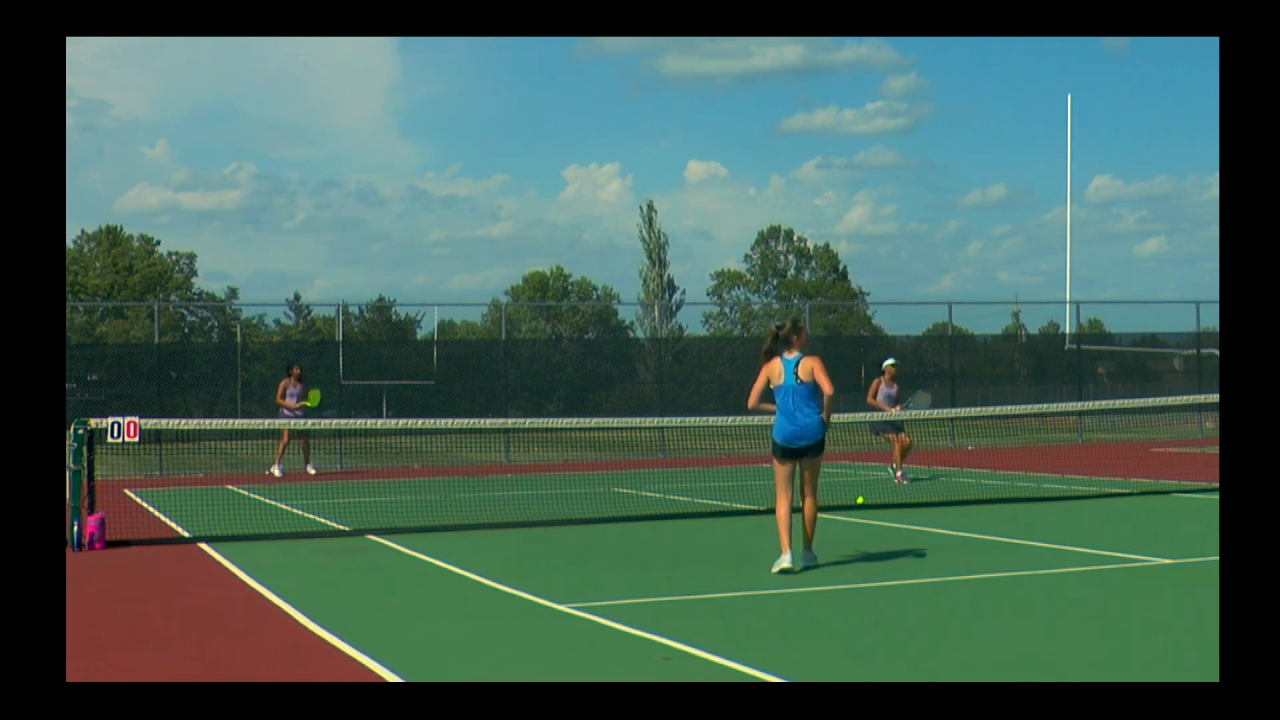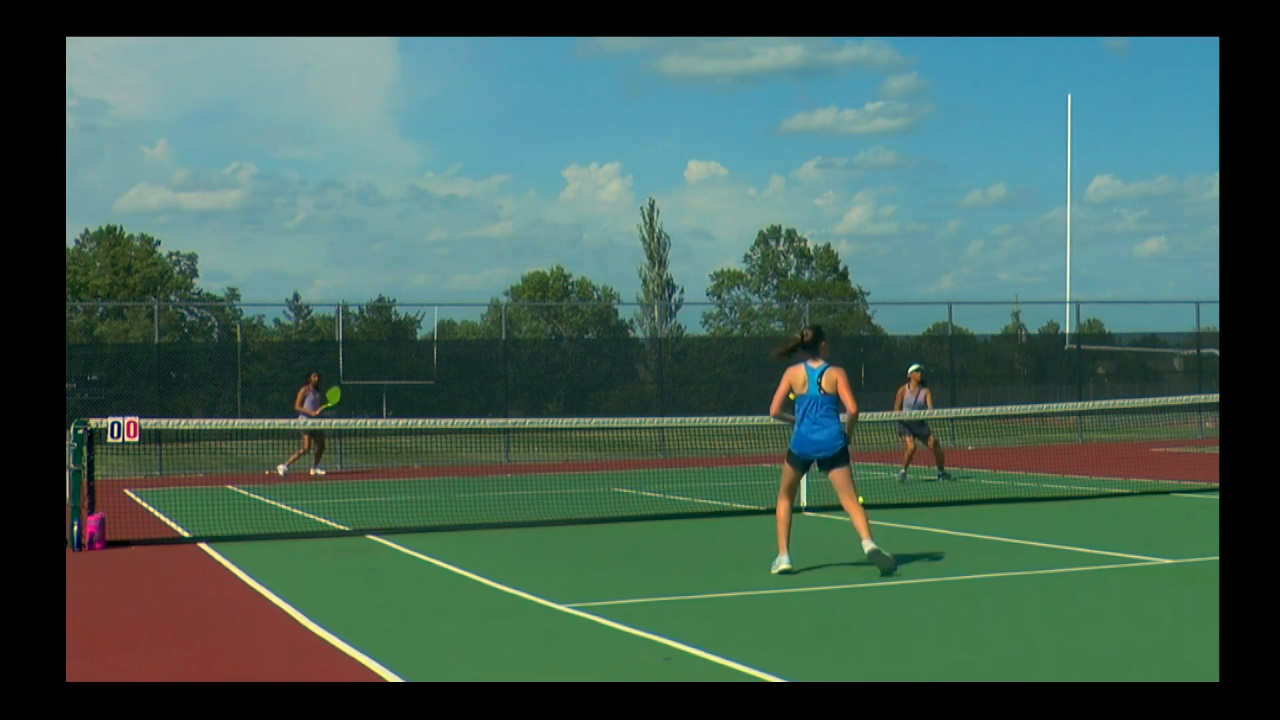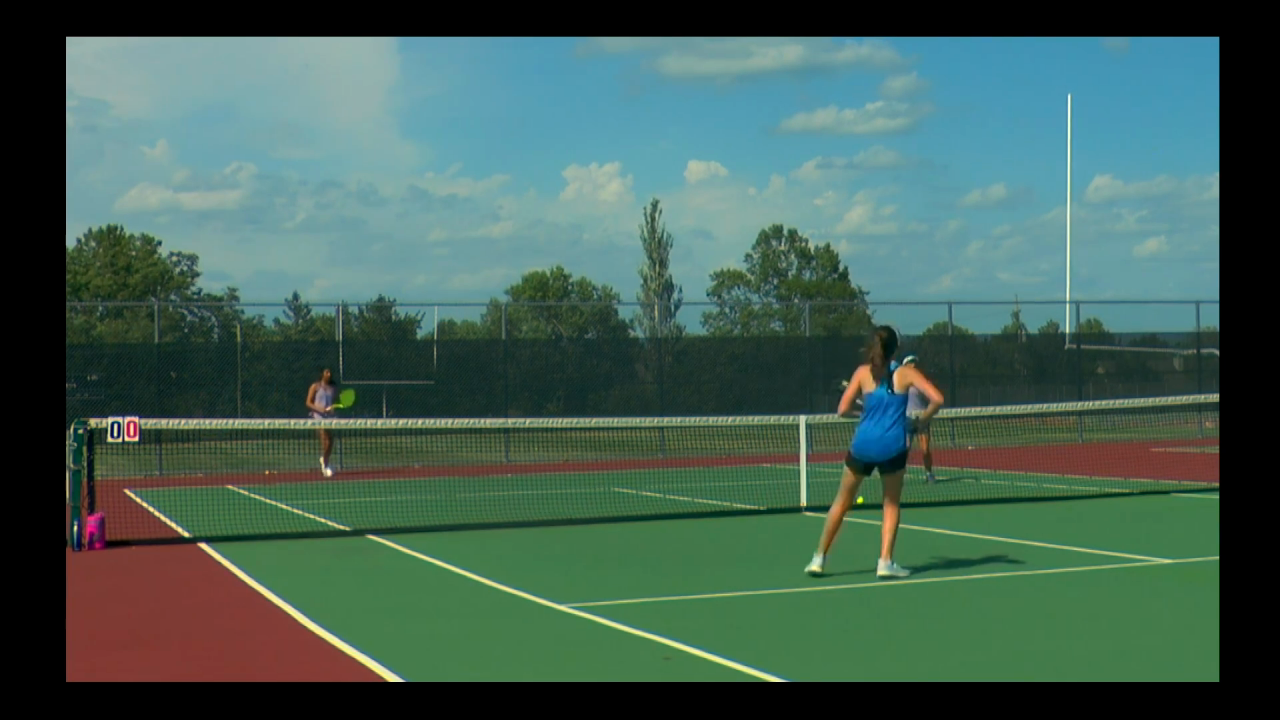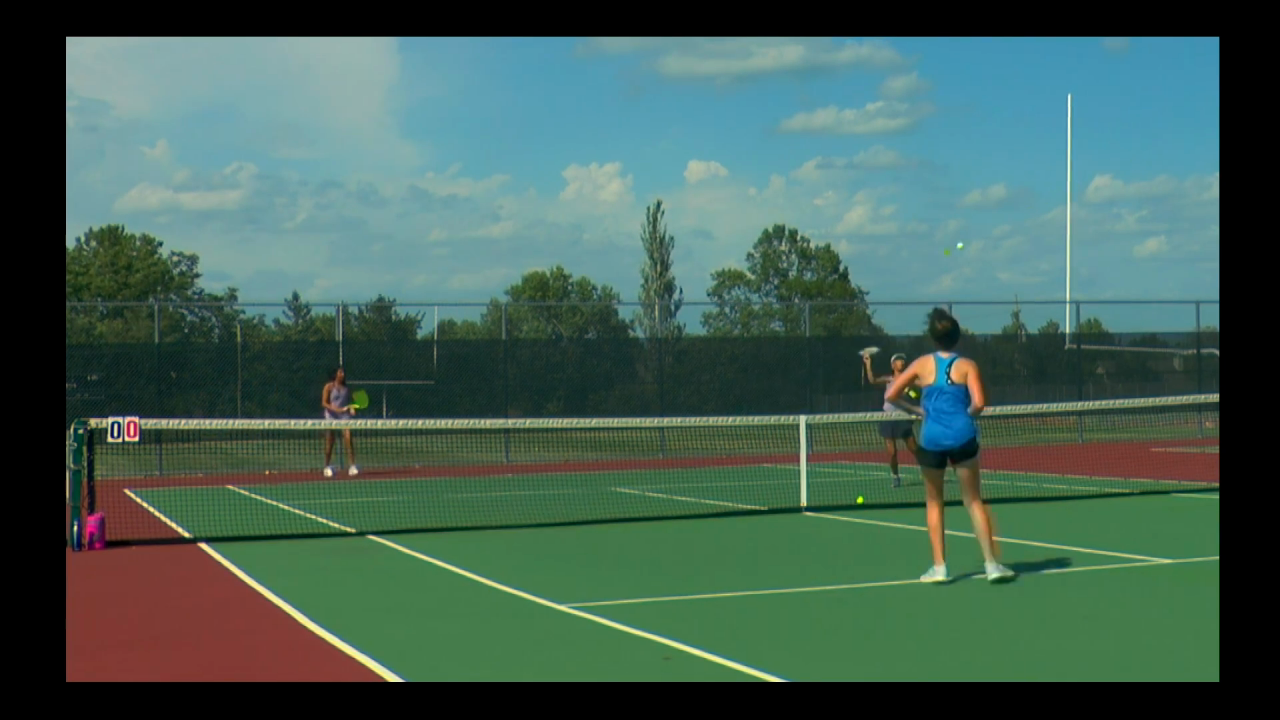
dt=0.3s
person 1, frame 1
left shoulder: (770, 366)
right shoulder: (812, 362)
left elbow: (752, 403)
right elbow: (829, 392)
right wrist: (825, 416)
left hip: (784, 435)
right hip: (812, 433)
left knee: (784, 497)
right knee: (809, 494)
left ankle: (785, 554)
right ankle: (808, 550)
person 1, frame 2
left shoulder: (793, 373)
right shoulder: (836, 373)
left elbow: (774, 411)
right elbow: (852, 410)
right wrist: (848, 432)
left hip: (801, 444)
right hip: (832, 443)
left knee: (785, 498)
right knee: (851, 502)
left ankle: (783, 557)
right ankle: (869, 543)
person 1, frame 3
left shoulder: (863, 372)
right shoulder: (907, 373)
left elbow: (842, 410)
right elbow: (938, 399)
right wrist: (921, 420)
left hip: (863, 446)
right hip: (893, 447)
left knee: (842, 501)
right knee: (891, 503)
left ankle: (819, 558)
right ankle: (886, 562)
person 1, frame 4
left shoulder: (922, 363)
right shoulder: (968, 365)
left elbow: (890, 396)
right elbow: (979, 403)
left wrist: (915, 410)
right wrist: (966, 415)
left hip: (932, 439)
right hip: (962, 437)
left knee: (934, 502)
right knee: (974, 502)
left ankle: (939, 567)
right ankle: (991, 563)
